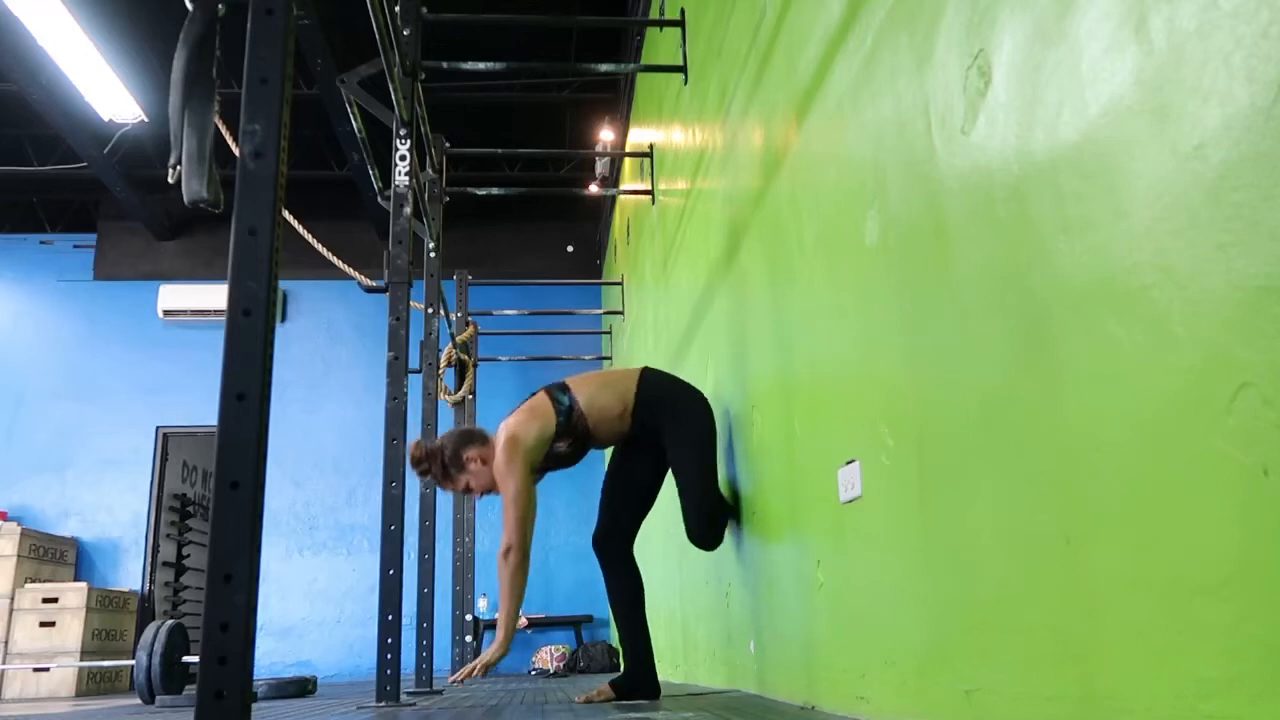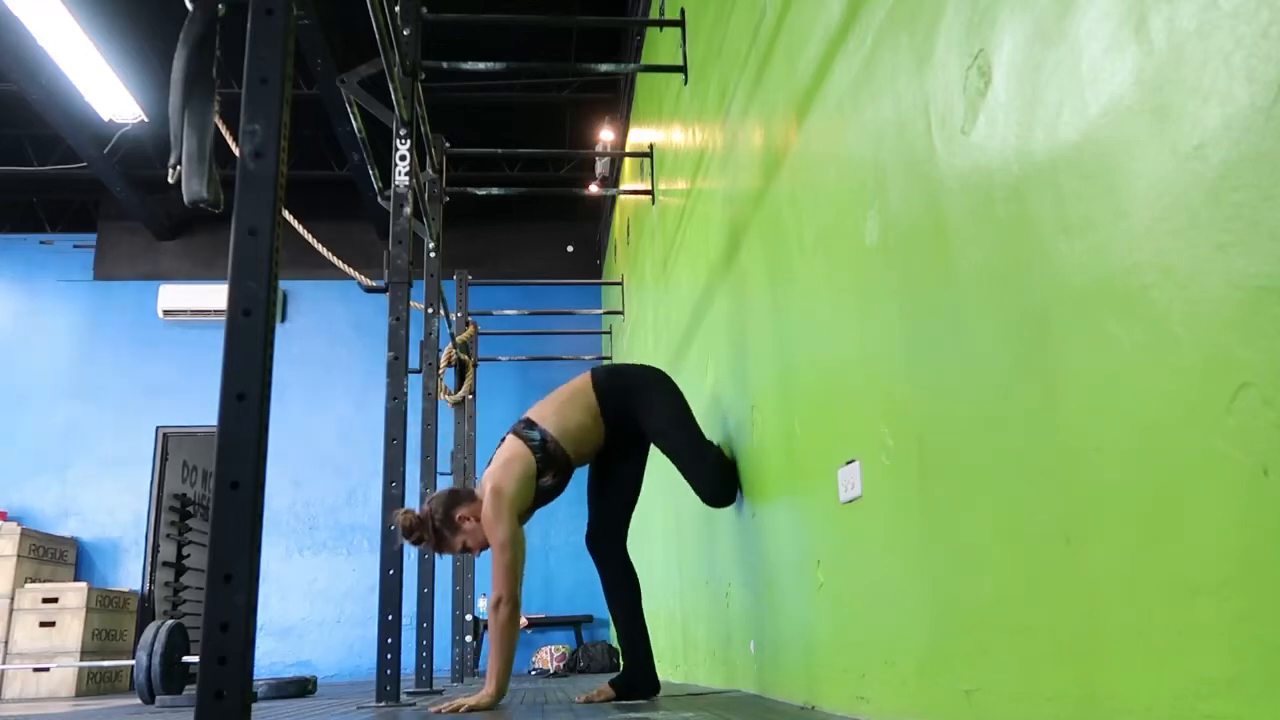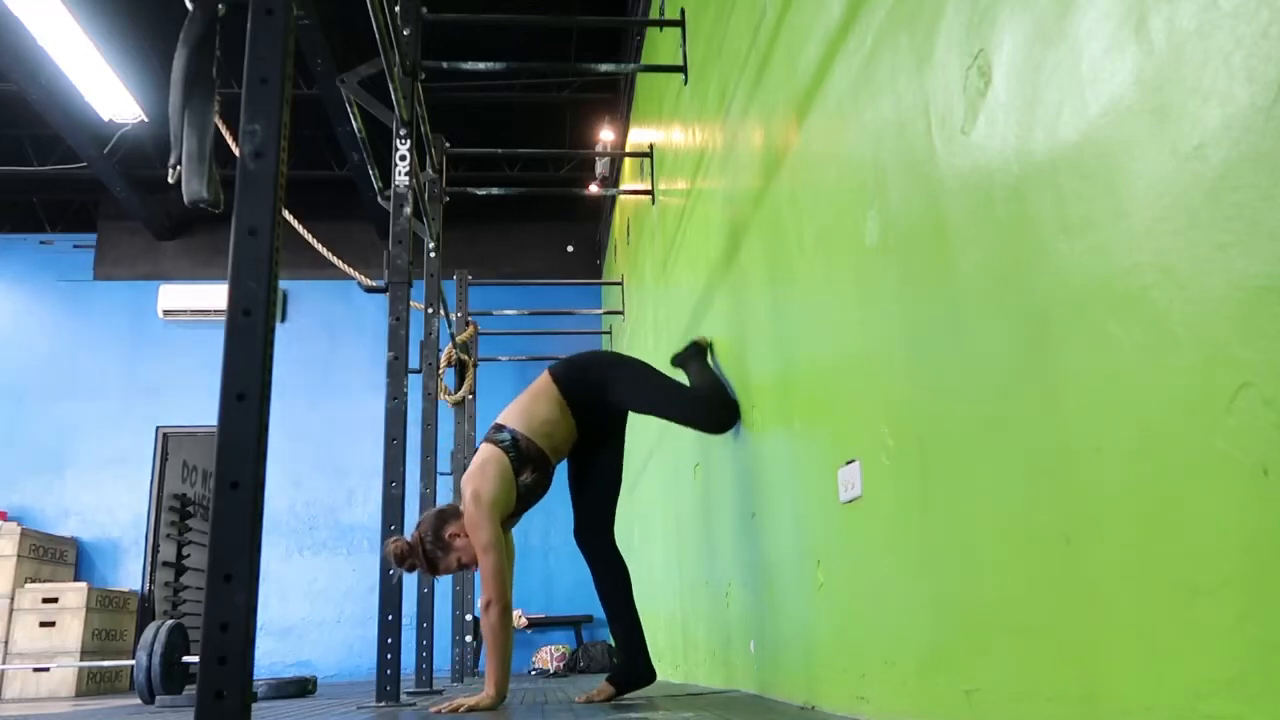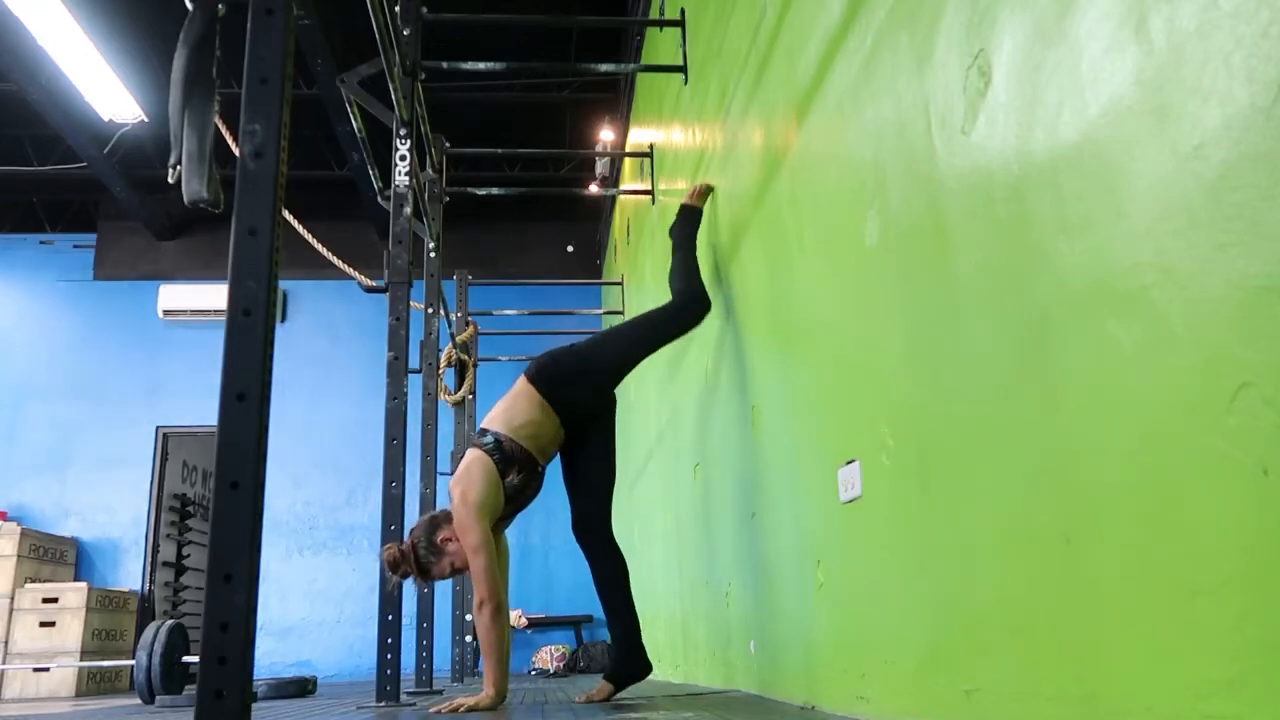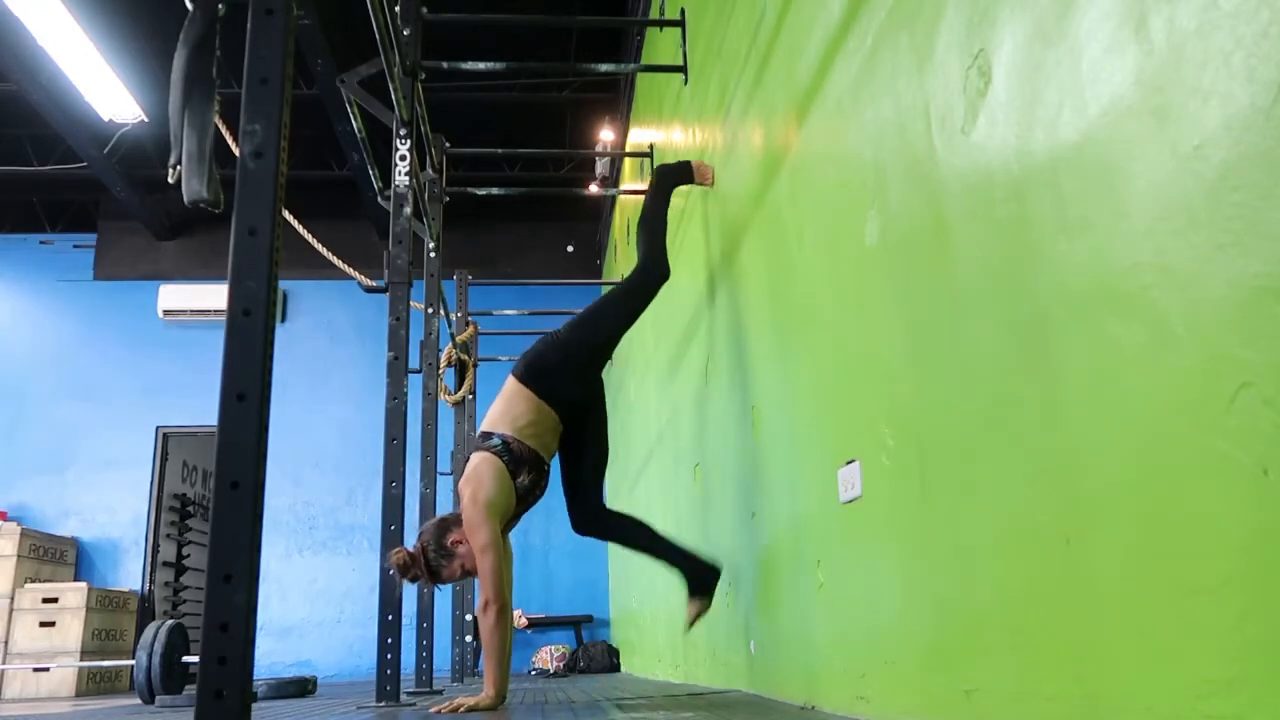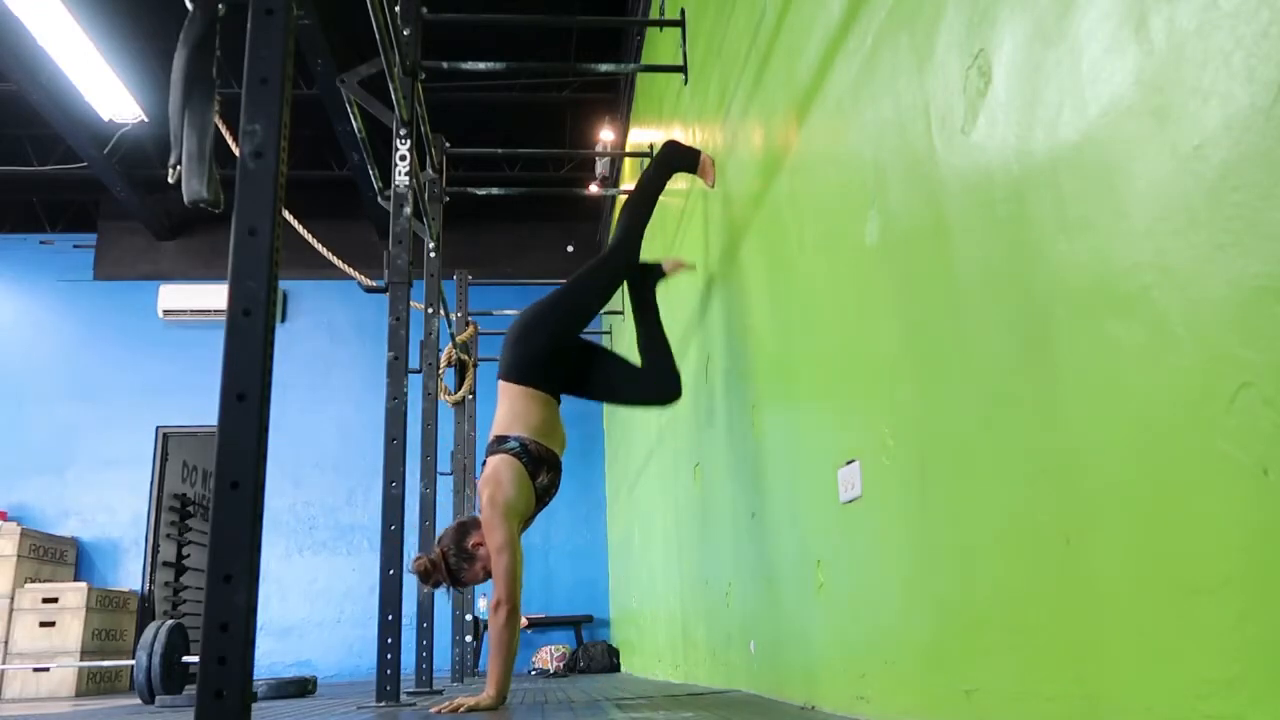
dt=0.4s
person 1, frame 1
left shoulder: (511, 447)
right shoulder: (512, 444)
left elbow: (513, 550)
right elbow: (515, 551)
left wrist: (501, 639)
right wrist: (505, 634)
left hip: (672, 407)
right hip: (642, 425)
left knee: (703, 530)
right knee: (610, 543)
left ankle: (717, 504)
right ankle: (639, 674)
person 1, frame 2
left shoulder: (498, 495)
right shoulder: (494, 495)
left elbow: (504, 601)
right elbow: (506, 602)
left wrist: (493, 689)
right wrist: (495, 686)
left hip: (635, 392)
right hip: (613, 416)
left knee: (717, 489)
right knee: (605, 544)
right ankle: (638, 673)
person 1, frame 3
left shoulder: (478, 509)
right shoulder: (483, 509)
left elbow: (495, 602)
right elbow: (496, 602)
left wrist: (492, 692)
right wrist: (496, 689)
left hip: (592, 387)
right hip: (582, 417)
left knee: (716, 415)
right knee: (593, 537)
left ankle: (693, 362)
right ankle: (633, 666)
person 1, frame 4
left shoulder: (469, 509)
right shoulder: (483, 517)
left elbow: (488, 604)
right elbow: (493, 604)
left wrist: (492, 692)
right wrist: (495, 687)
left hip: (569, 382)
right hip: (574, 408)
left knee: (689, 308)
right knee: (592, 533)
left ankle: (684, 224)
right ankle: (627, 660)
person 1, frame 5
left shoulder: (478, 508)
right shoulder: (485, 515)
left elbow: (493, 605)
right elbow: (497, 605)
left wrist: (491, 694)
right wrist: (494, 690)
left hip: (558, 370)
right hip: (562, 390)
left knee: (650, 274)
right knee: (587, 515)
left ankle: (671, 178)
right ankle: (696, 571)
person 1, frame 6
left shoulder: (498, 508)
right shoulder: (498, 510)
left elbow: (504, 605)
right elbow: (504, 606)
left wrist: (493, 694)
right wrist: (495, 690)
left hip: (540, 349)
right hip: (542, 361)
left knee: (618, 251)
right knee: (658, 390)
left ankle: (677, 159)
right ankle: (647, 276)
